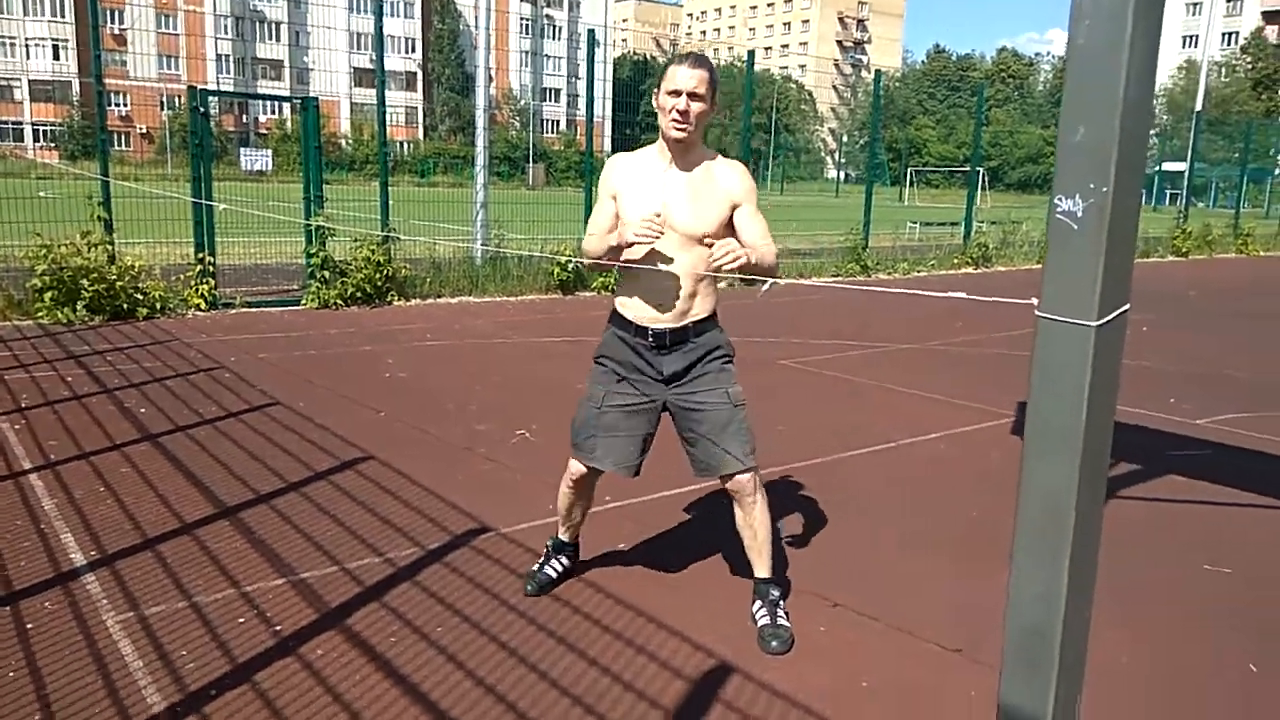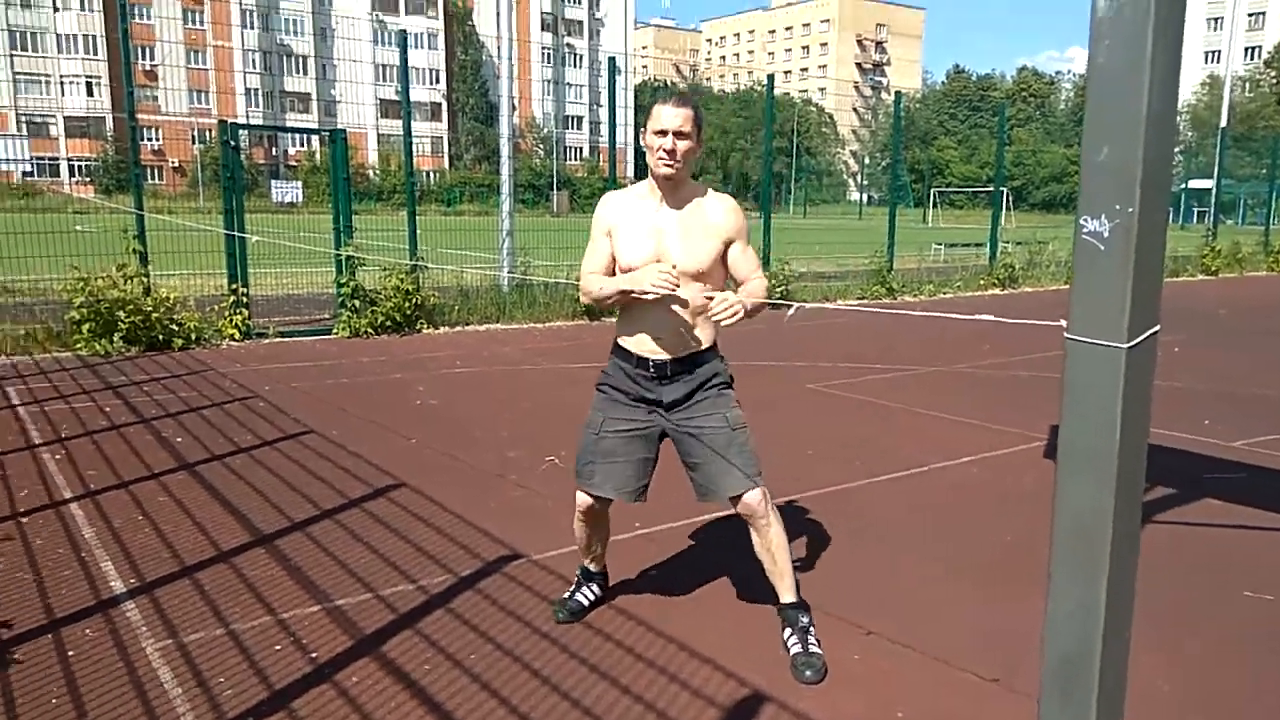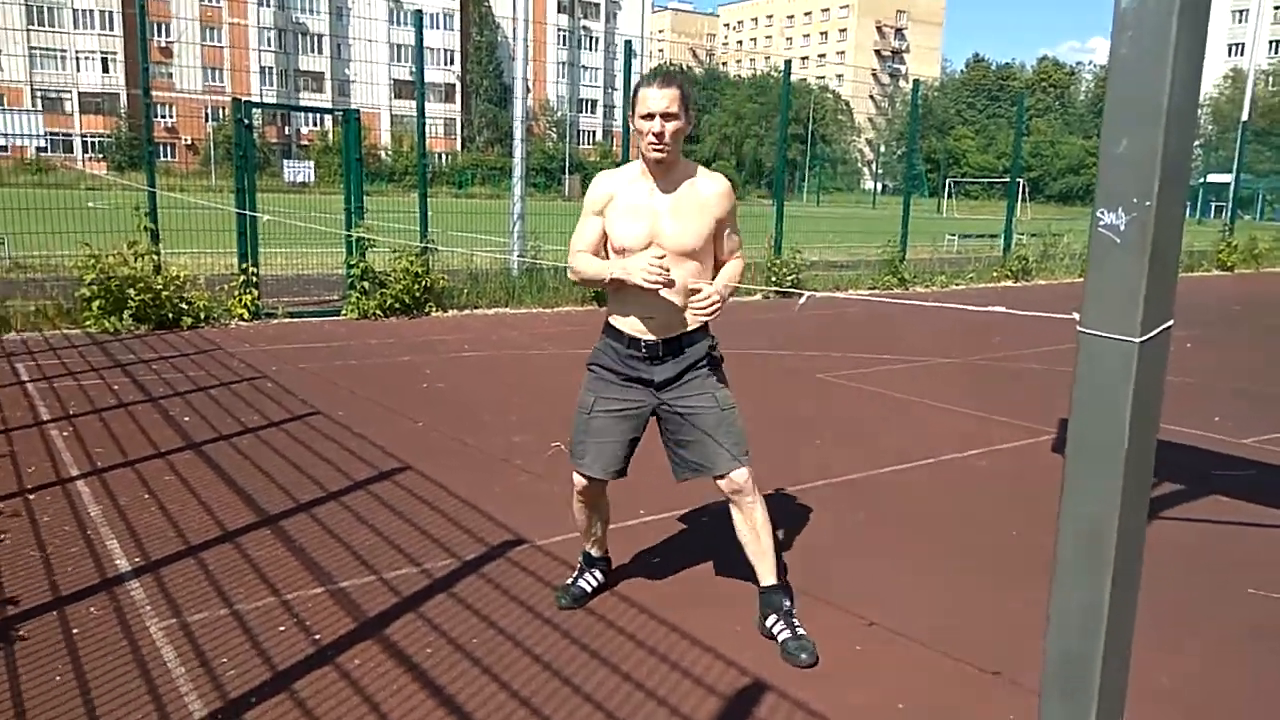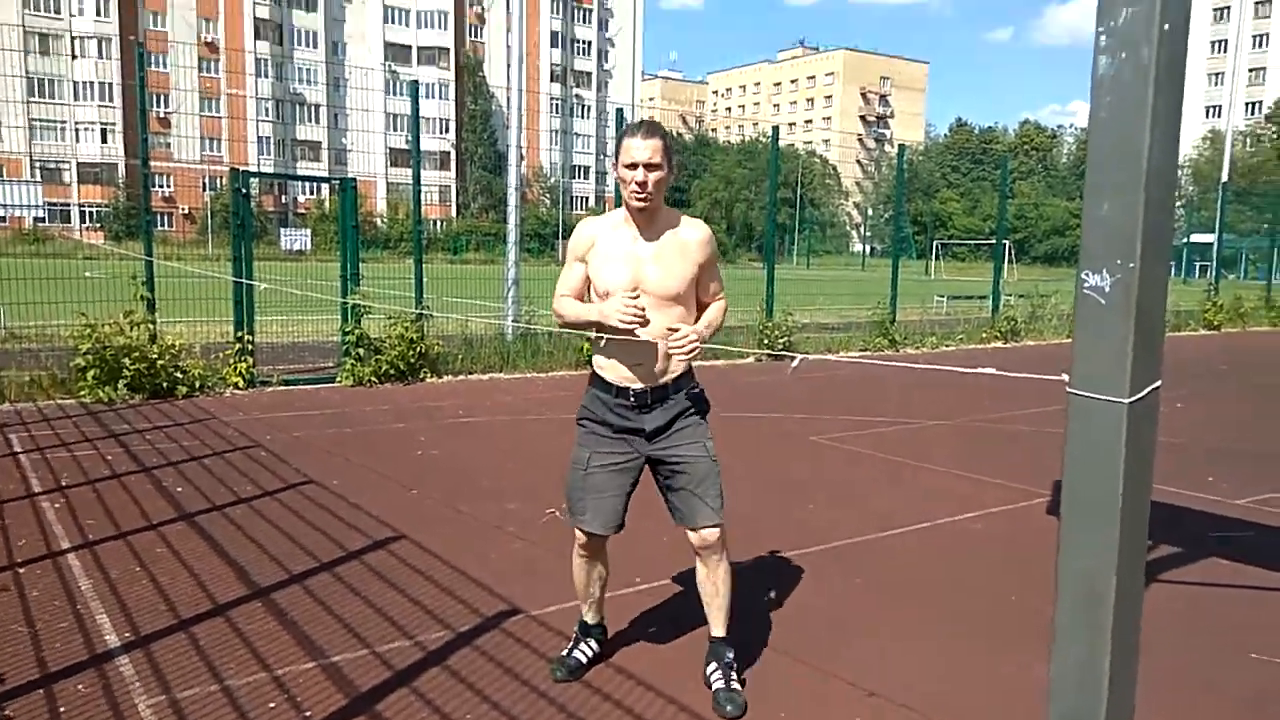
dt=0.1s
person 1, frame 1
left shoulder: (732, 178)
right shoulder: (621, 169)
left elbow: (768, 262)
right elbow: (588, 251)
left wrist: (742, 257)
right wrist: (617, 240)
left hip: (698, 350)
right hip: (624, 345)
left knee: (739, 477)
right knee: (579, 470)
left ankle: (767, 592)
right ankle: (564, 549)
person 1, frame 2
left shoulder: (723, 211)
right shoulder: (615, 206)
left elbow: (755, 282)
right elbow: (588, 290)
left wrist: (742, 302)
right wrist: (630, 280)
left hip: (699, 377)
right hip: (628, 376)
left knee: (753, 501)
right knee: (590, 499)
left ankle: (795, 619)
right ankle: (593, 577)
person 1, frame 3
left shoulder: (716, 189)
right shoulder: (606, 187)
left elbow: (735, 260)
right elbow: (578, 265)
left wrist: (722, 285)
right wrist: (623, 271)
left hip: (691, 355)
right hip: (621, 355)
left knee: (738, 481)
right knee: (588, 479)
left ankle: (777, 603)
right ankle: (595, 564)
person 1, frame 4
left shoulder: (696, 236)
right shoulder: (589, 234)
left elbow: (716, 301)
right elbow: (564, 306)
left wrist: (701, 331)
right wrist: (600, 312)
left hip: (676, 404)
right hip: (607, 404)
left knee: (708, 536)
right knee: (589, 534)
left ankle: (722, 654)
right ankle: (590, 631)
